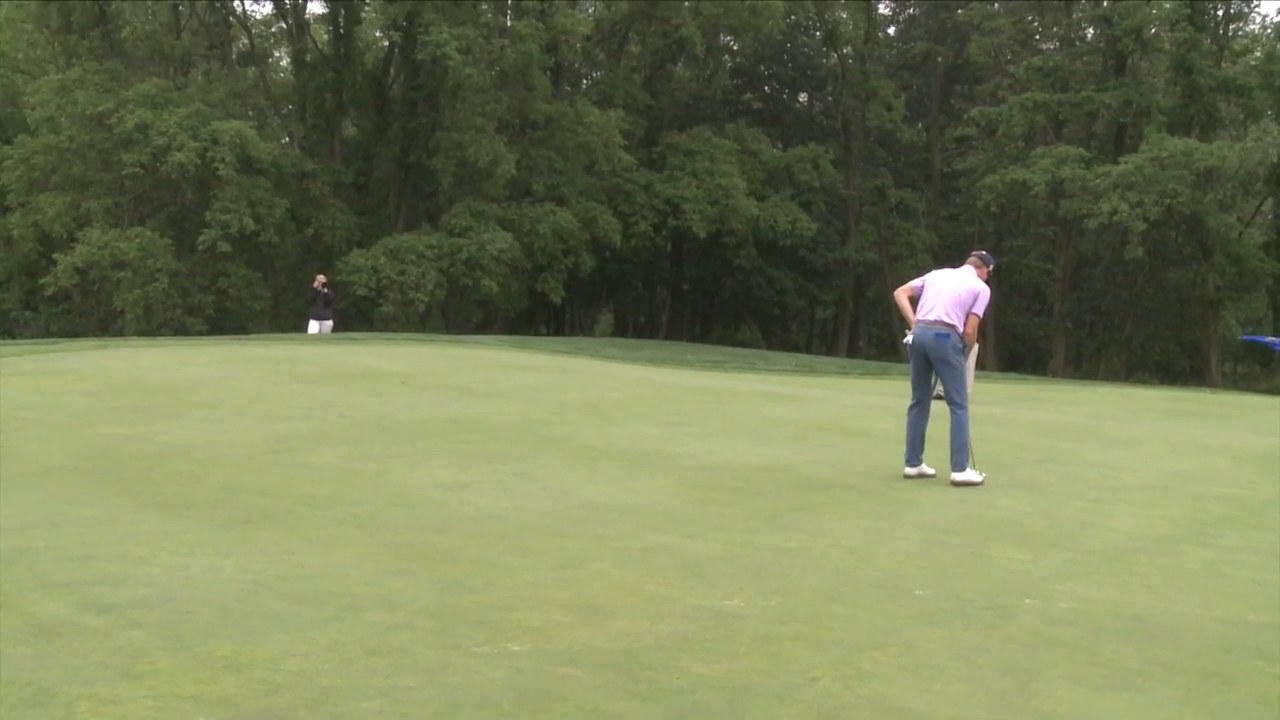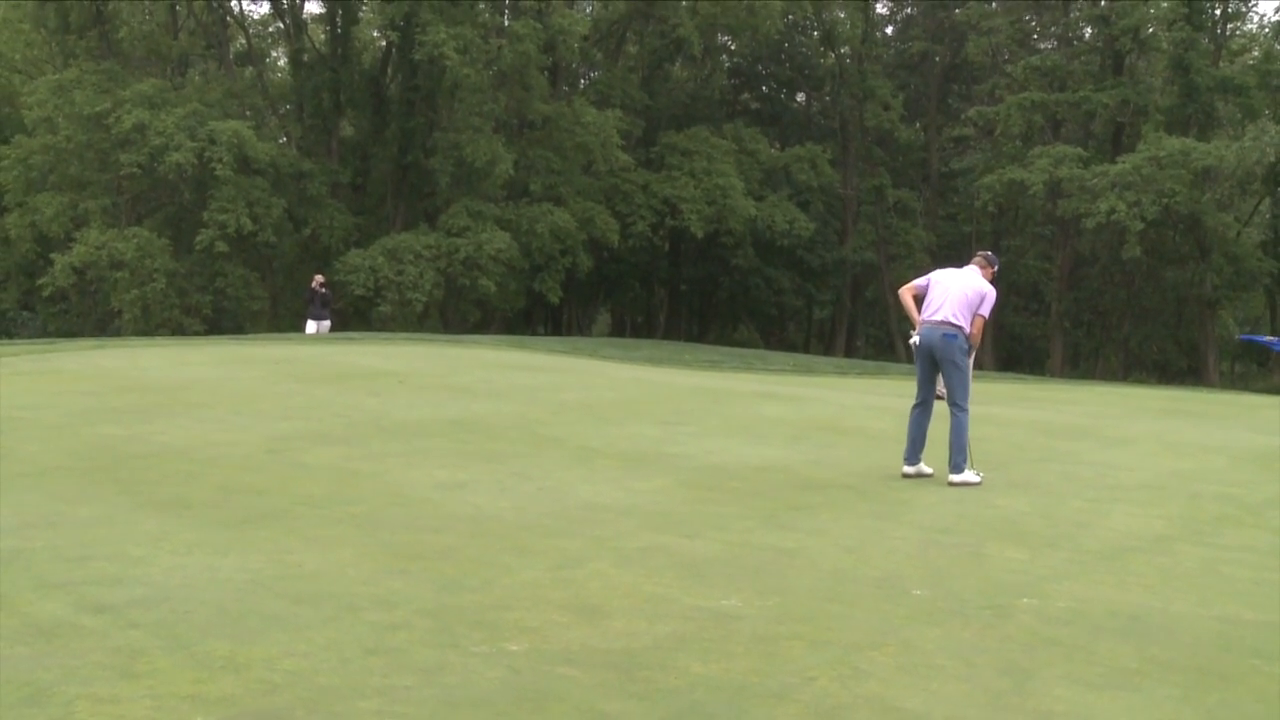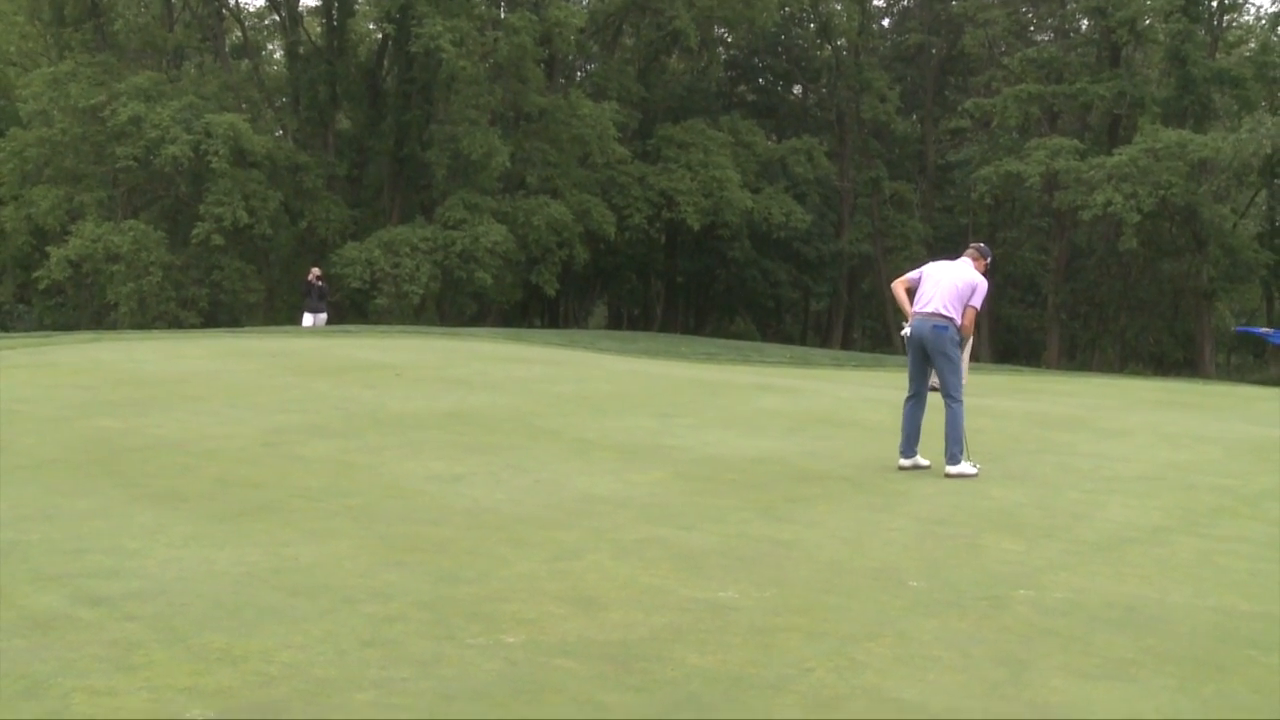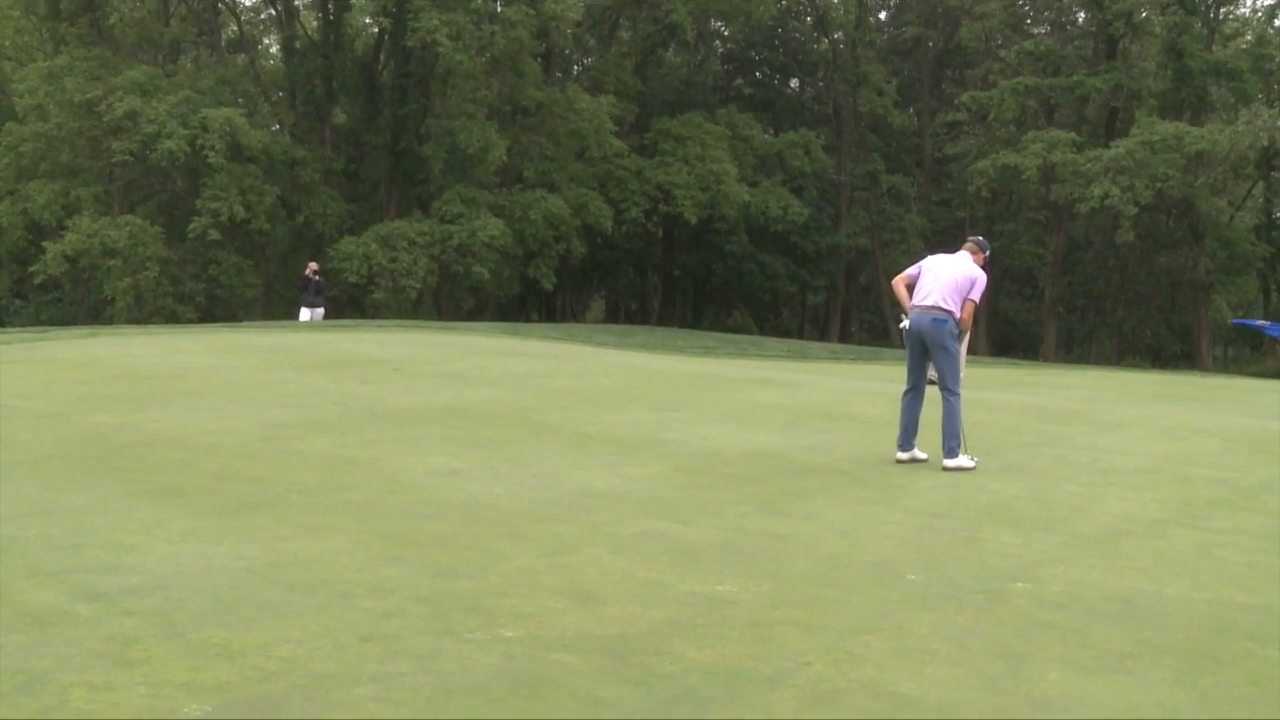
dt=0.3s
person 1, frame 1
left shoulder: (937, 273)
right shoulder: (981, 287)
left elbow: (900, 293)
right elbow: (970, 330)
left wrist: (914, 324)
right wrist: (964, 356)
left hip: (919, 335)
right hip: (945, 338)
left knee: (919, 401)
right knee: (958, 405)
left ankle: (913, 463)
right ankle: (960, 468)
person 1, frame 2
left shoulder: (941, 273)
right shoulder: (987, 288)
left elbow: (904, 291)
right elbow: (975, 331)
left wrist: (919, 324)
right wrist: (968, 356)
left hip: (925, 335)
right hip: (951, 338)
left knee: (922, 400)
right knee: (958, 407)
left ankle: (912, 462)
right ankle: (957, 470)
person 1, frame 3
left shoulder: (934, 265)
right shoulder: (979, 280)
left elbow: (897, 284)
right elbow: (967, 322)
left wrist: (911, 316)
right wrist: (961, 348)
left hip: (917, 327)
right hip: (942, 330)
left knee: (916, 393)
right knee: (953, 399)
left ankle: (908, 455)
right ankle: (954, 462)
person 1, frame 4
left shoulder: (933, 259)
right shoulder: (977, 273)
left elbow: (898, 282)
right elbow: (965, 316)
left wrist: (911, 312)
right wrist: (958, 340)
left hip: (915, 320)
right hip: (941, 324)
left knee: (914, 387)
right knee: (950, 392)
left ankle: (905, 448)
right ankle: (951, 455)
